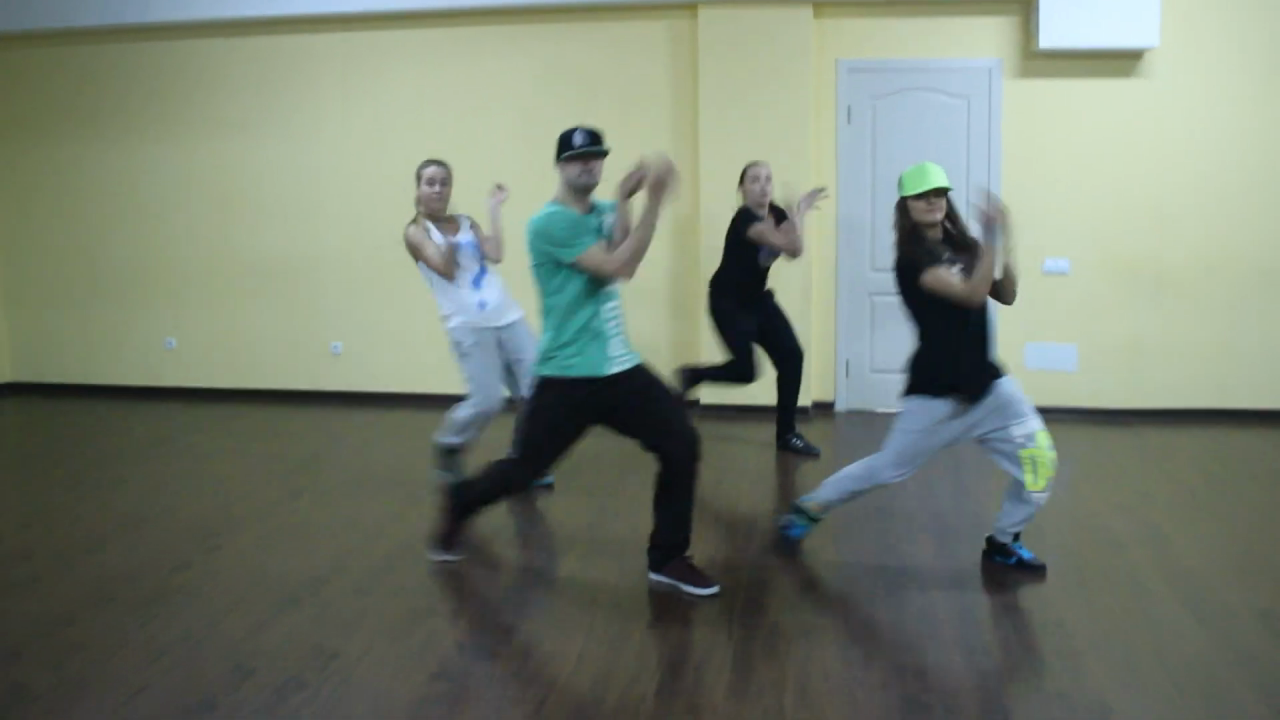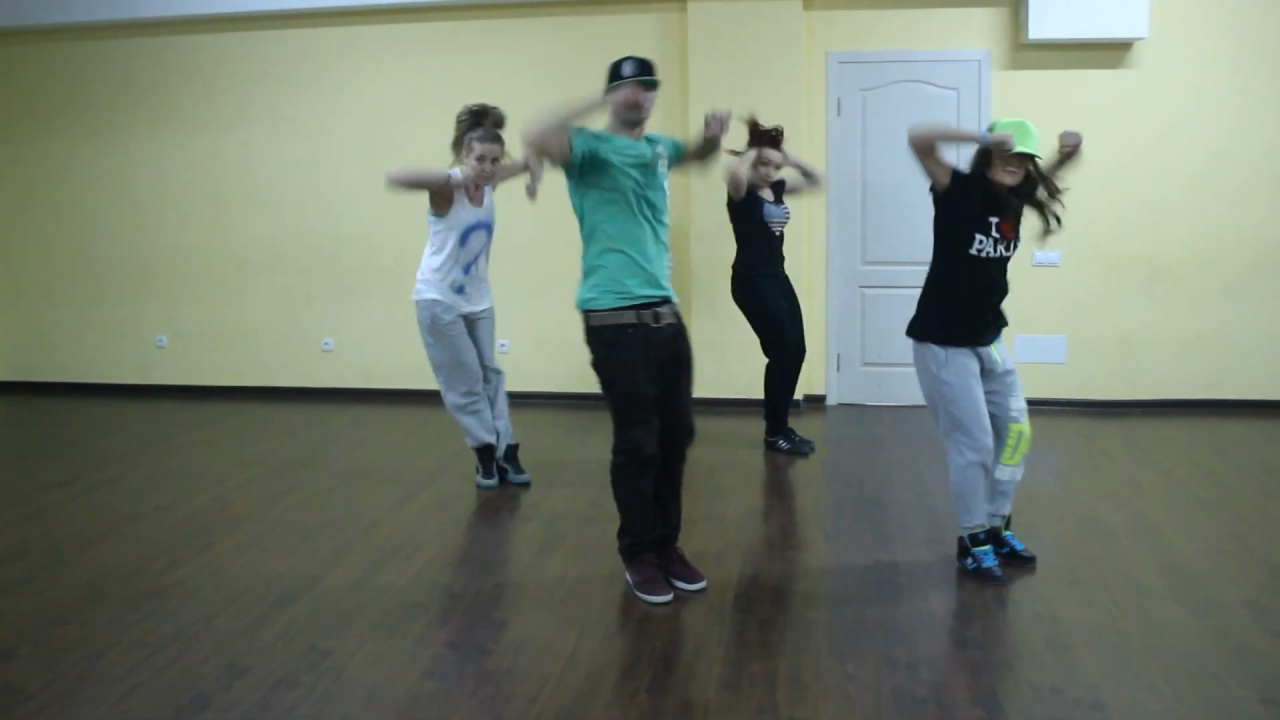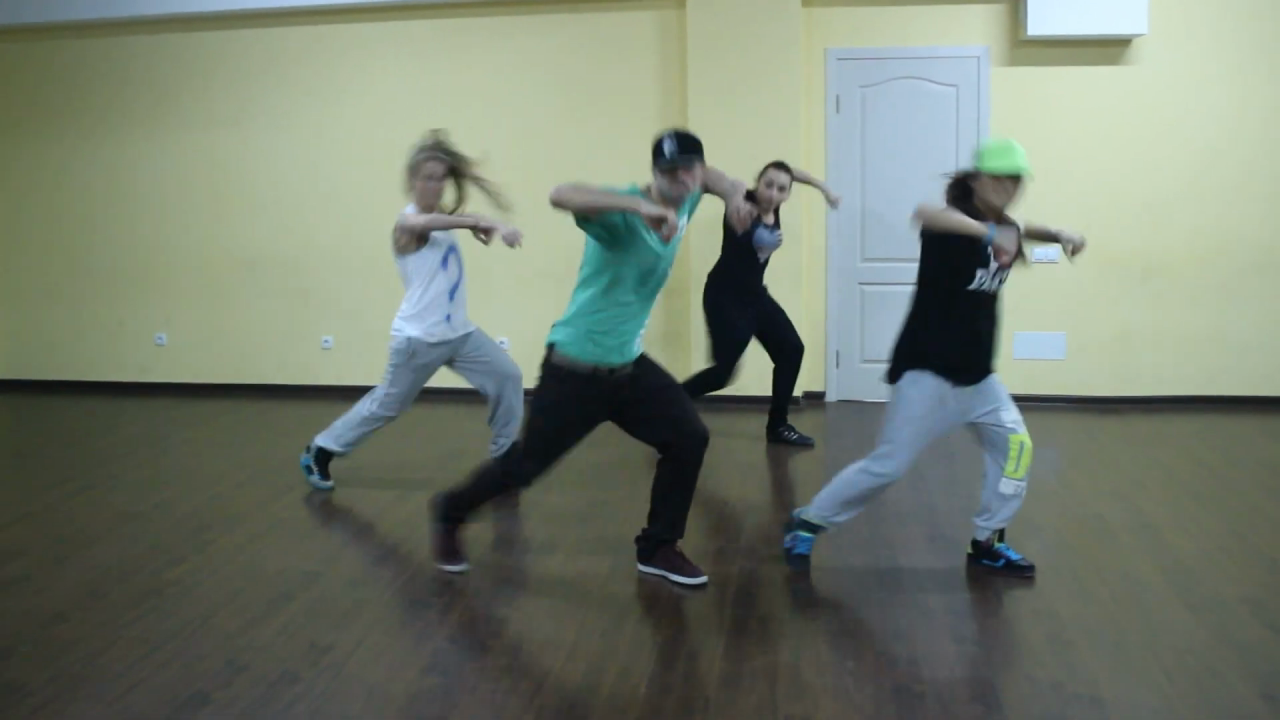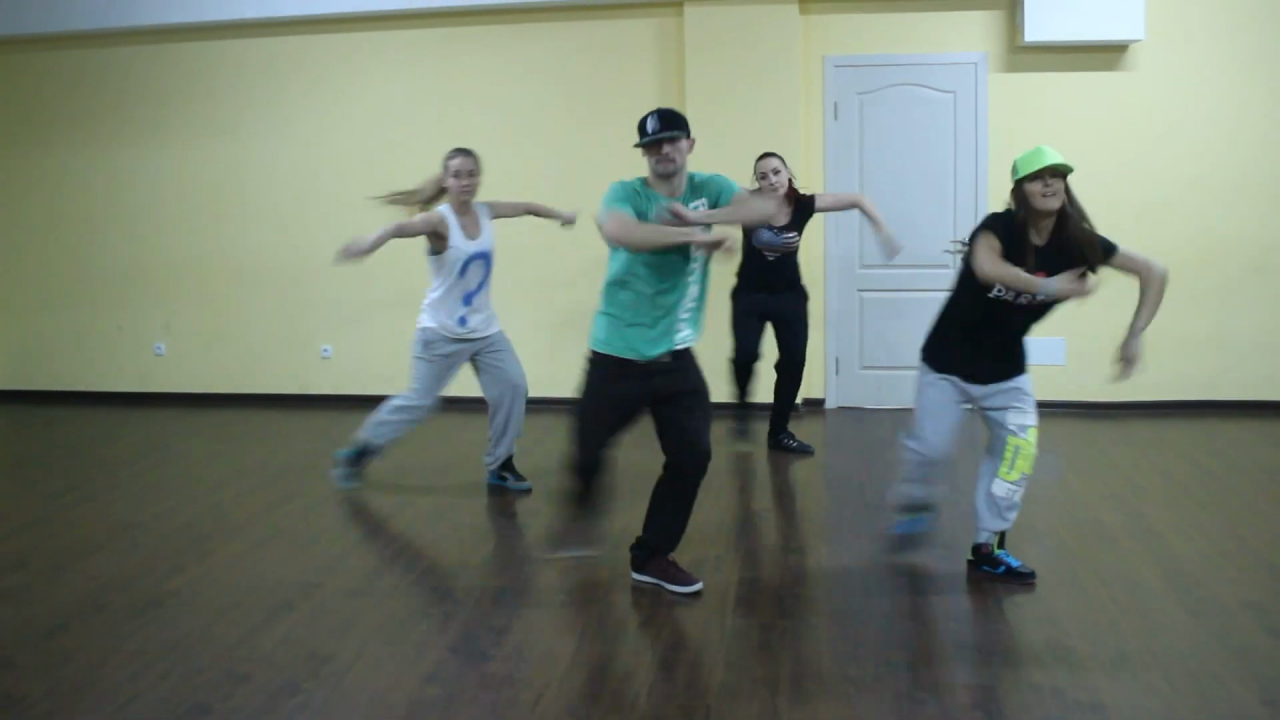
dt=0.4s
person 1, frame 1
left shoulder: (603, 212)
right shoulder: (548, 223)
left elbow: (624, 249)
right elbow: (619, 268)
left wrist: (633, 201)
right wrist: (651, 201)
left hip: (621, 368)
right hip: (564, 376)
left knee: (681, 444)
right knee: (524, 469)
left ankle: (668, 557)
right ankle: (456, 512)
person 1, frame 2
left shoulder: (658, 146)
right shoulder: (586, 147)
left elbow: (695, 157)
right elbow: (537, 140)
left wrist: (711, 136)
right wrist: (604, 99)
left hip: (664, 312)
right hip: (614, 317)
left knee: (676, 436)
right knee: (638, 443)
left ankle: (664, 545)
right ankle: (637, 554)
person 1, frame 3
left shoulder: (681, 201)
right shoulder: (628, 204)
left elbow: (710, 177)
right elbow: (559, 195)
left wrist: (734, 194)
right wrist: (643, 206)
left hip: (628, 363)
right hip: (577, 364)
left knee: (691, 439)
right knee: (526, 462)
left ankle: (658, 547)
right ankle: (449, 519)
person 1, frame 4
left shoulder: (708, 187)
right shoulder: (625, 193)
left elbow: (767, 209)
right elbow: (615, 232)
left wrist: (701, 214)
right wrist: (696, 236)
left hip: (675, 356)
right hip: (617, 355)
left knee: (692, 454)
right knee: (590, 453)
left ankle: (652, 556)
right ankle: (582, 515)
person 2, frame 1
left shoulder: (963, 243)
right shoulder: (912, 257)
left elbow: (1007, 295)
right elbow: (972, 292)
left wrist: (1001, 249)
right wrist: (994, 236)
left hip: (986, 380)
right hip: (938, 389)
left knee: (1039, 459)
right knee: (888, 468)
left ankle: (1003, 542)
right ankle: (808, 510)
person 2, frame 2
left shoulder: (1016, 198)
right shoulder: (959, 191)
left elbow: (1056, 172)
right elbow: (918, 140)
left wrist: (1069, 151)
right wrist: (982, 135)
left hip: (986, 339)
right hip: (943, 339)
left knee: (1015, 432)
right knee: (973, 445)
left ankle: (996, 529)
right ankle: (974, 540)
person 2, frame 3
left shoulder: (998, 226)
right shoulder: (946, 228)
left elbow: (1023, 232)
right elbow: (923, 214)
left wrist: (1060, 235)
right wrist: (990, 234)
left hip: (976, 374)
right hip: (927, 369)
left knee: (1015, 446)
right knee: (889, 464)
left ankle: (988, 542)
right ankle: (807, 523)
person 2, frame 4
left shoulder: (1080, 241)
right shoulder: (999, 225)
left elbow: (1154, 273)
right elbow: (985, 267)
left wrist: (1134, 336)
right wrist: (1048, 287)
left hip: (1005, 368)
right hip: (949, 359)
left knee: (1018, 450)
right knee: (929, 446)
left ankle: (988, 548)
right ankle: (915, 506)
person 3, frame 1
left shoulder: (466, 223)
right shoulder: (416, 231)
left elbow: (494, 256)
right elbow: (447, 270)
left wrist: (494, 209)
right wrist: (425, 219)
left hip: (509, 319)
right hip: (470, 326)
left knee: (537, 387)
right knee: (487, 401)
right ankle: (449, 447)
person 3, frame 2
left shoulder: (491, 179)
right shoulder: (445, 184)
left elbow: (527, 161)
right elbow: (395, 178)
left wrist: (532, 175)
right wrist: (452, 179)
left hip: (476, 301)
right hip: (437, 299)
left knee: (490, 375)
right knee: (462, 381)
left ankle: (505, 452)
right ankle: (485, 453)
person 3, frame 3
left shoulder: (444, 219)
right shoulder: (408, 222)
right elbow: (433, 222)
left wrist: (485, 227)
right wrist: (491, 223)
left hip: (459, 331)
right hip: (420, 337)
left knee: (507, 377)
right knee: (387, 404)
left ankle: (505, 454)
right ankle: (318, 453)
person 3, frame 4
left shoulder: (486, 213)
right shoulder: (438, 220)
left elbow: (526, 208)
right elbow: (399, 227)
left wrist: (559, 215)
right wrist: (370, 241)
left hip: (484, 329)
right hip: (441, 331)
left knee: (514, 388)
right knee: (417, 402)
left ankle: (500, 465)
right ankle: (357, 452)
person 4, frame 1
left shoulder: (777, 213)
right shoulder: (747, 221)
left elbow: (795, 251)
right elbow: (787, 243)
left wrist: (795, 218)
right wrist: (800, 212)
left hip: (758, 300)
right hip: (729, 302)
left knee: (792, 358)
right knee: (745, 371)
left ankle: (786, 433)
right ankle: (691, 376)
person 4, frame 2
left shoulder: (777, 188)
right shoulder: (742, 189)
left elbow: (816, 182)
right elbow: (734, 174)
left wrist: (788, 161)
right wrist: (749, 156)
left hip: (778, 279)
right hip: (752, 282)
left knee: (795, 352)
right knee: (782, 353)
left ankle: (780, 426)
right ankle: (775, 432)
person 4, frame 3
left shoulder: (772, 207)
left elbow: (793, 173)
left wrist: (823, 188)
left hip: (754, 296)
right hip: (724, 297)
left knee: (792, 350)
right knee: (722, 372)
left ankle: (778, 424)
person 4, frame 4
left shoulder: (804, 204)
left elbow: (856, 200)
left wrist: (882, 232)
left hip: (789, 294)
right hip: (750, 293)
left knee: (792, 363)
right knee: (745, 355)
left ankle: (779, 431)
right ankle: (742, 409)
